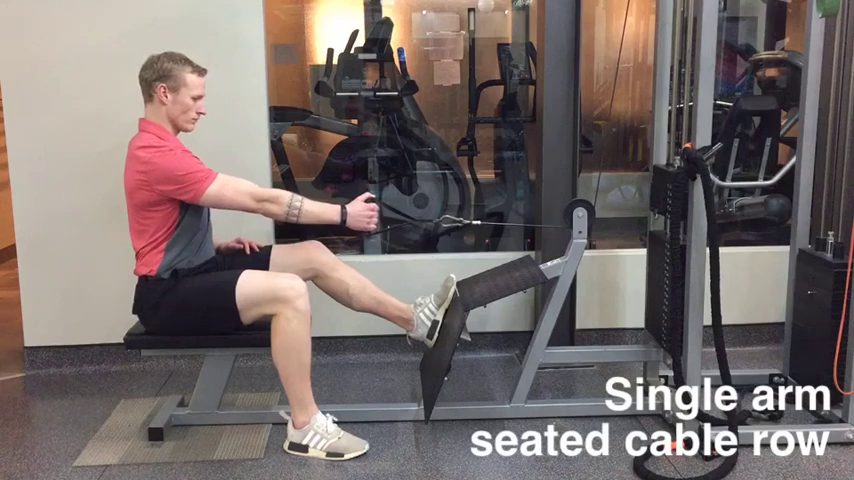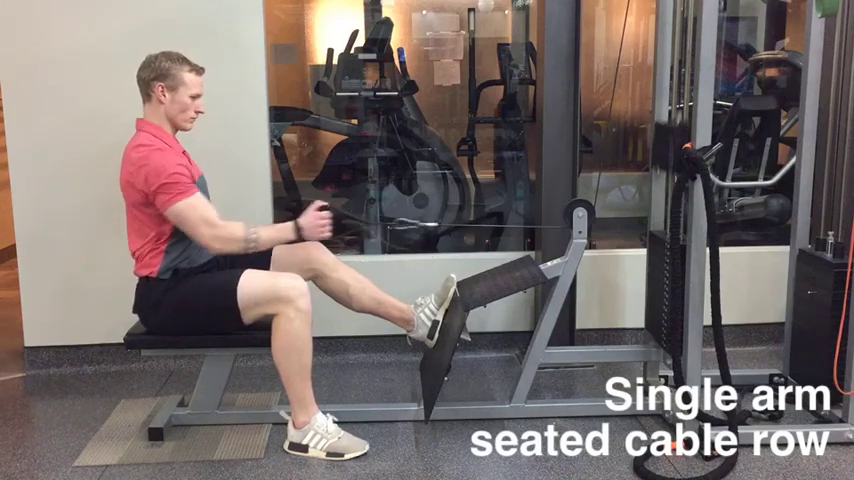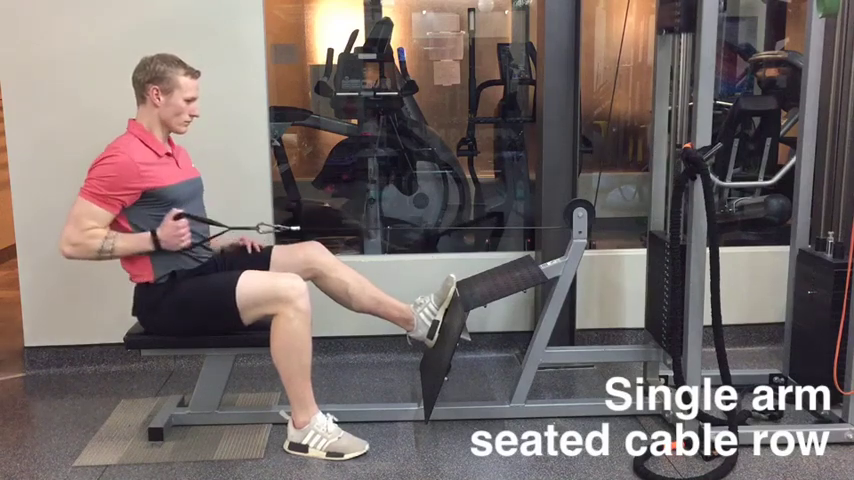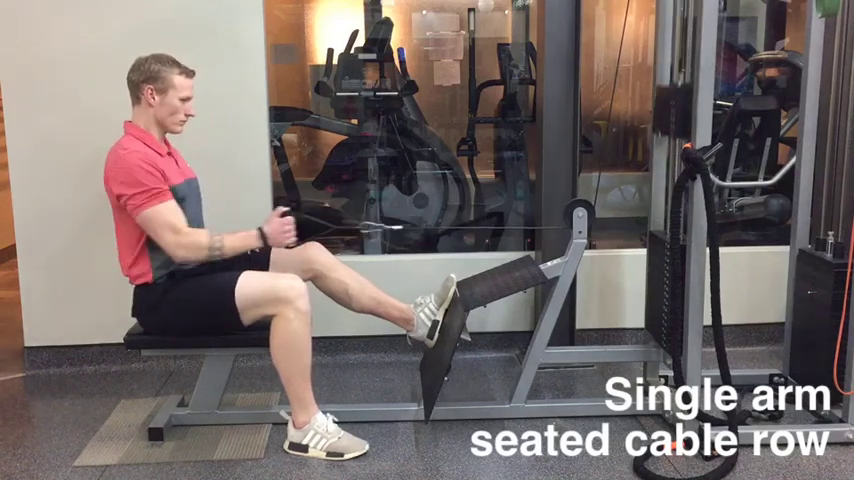
dt=0.7s
person 1, frame 1
left shoulder: (158, 146)
right shoulder: (158, 156)
right elbow: (260, 200)
left wrist: (218, 245)
right wrist: (343, 214)
left hip: (193, 271)
right hip: (168, 294)
left knee: (312, 255)
right knee: (290, 292)
left ankle: (414, 319)
right ankle: (305, 427)
person 1, frame 2
left shoulder: (160, 145)
right shoulder: (152, 155)
right elbow: (216, 235)
right wrist: (295, 227)
left hip: (193, 271)
right hip: (169, 293)
left knee: (313, 256)
right knee: (291, 292)
left ankle: (414, 321)
right ankle: (306, 427)
person 1, frame 3
left shoulder: (171, 150)
right shoulder: (123, 160)
right elbow: (74, 240)
left wrist: (223, 244)
right wrist: (156, 239)
left hip: (201, 269)
right hip: (167, 295)
left knee: (311, 255)
right knee: (289, 291)
left ankle: (414, 320)
right ankle: (304, 426)
person 1, frame 4
left shoulder: (159, 149)
right shoulder: (132, 159)
right elbow: (181, 245)
left wrist: (241, 242)
right wrist: (259, 237)
left hip: (192, 274)
right hip: (166, 295)
left knee: (311, 256)
right knee: (289, 292)
left ankle: (415, 321)
right ankle: (305, 426)
